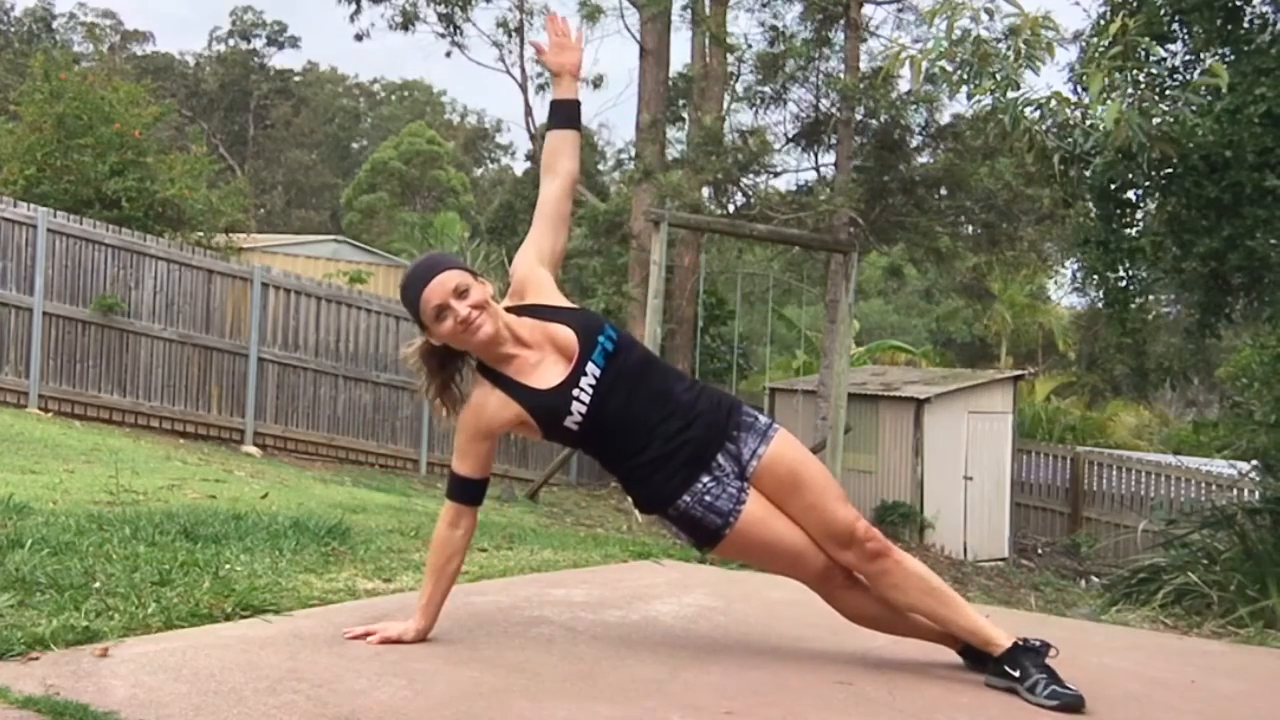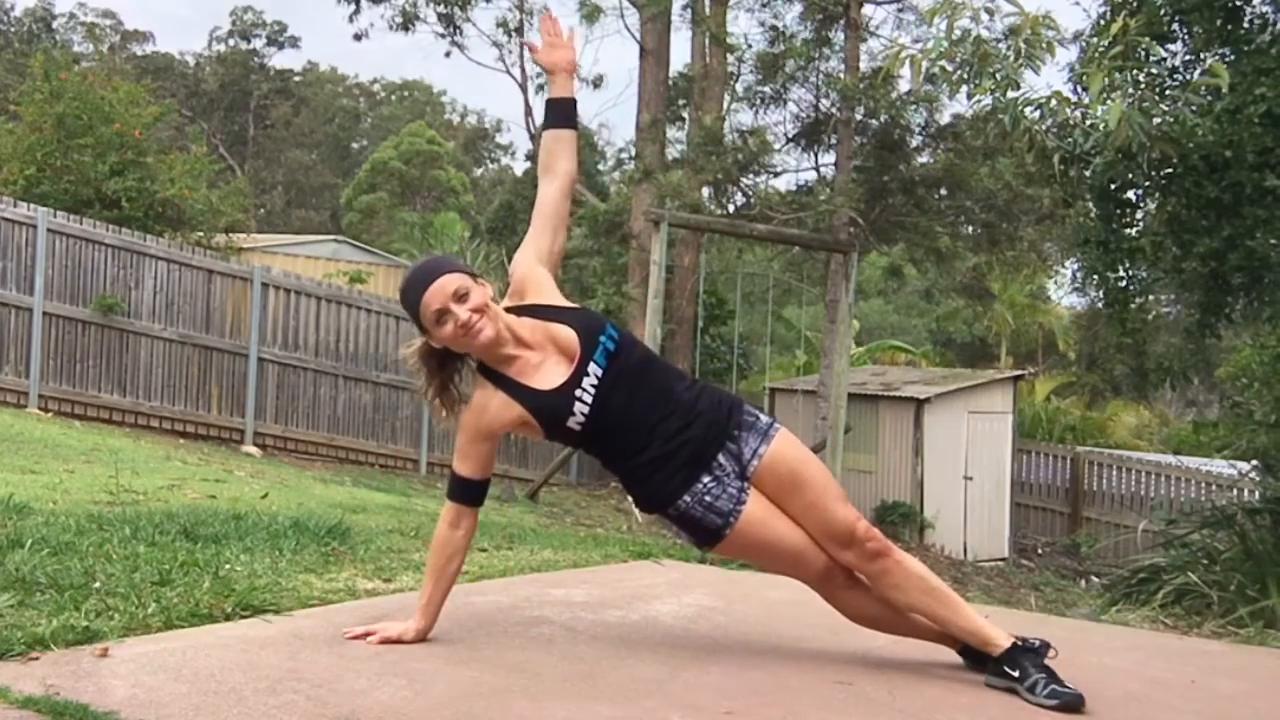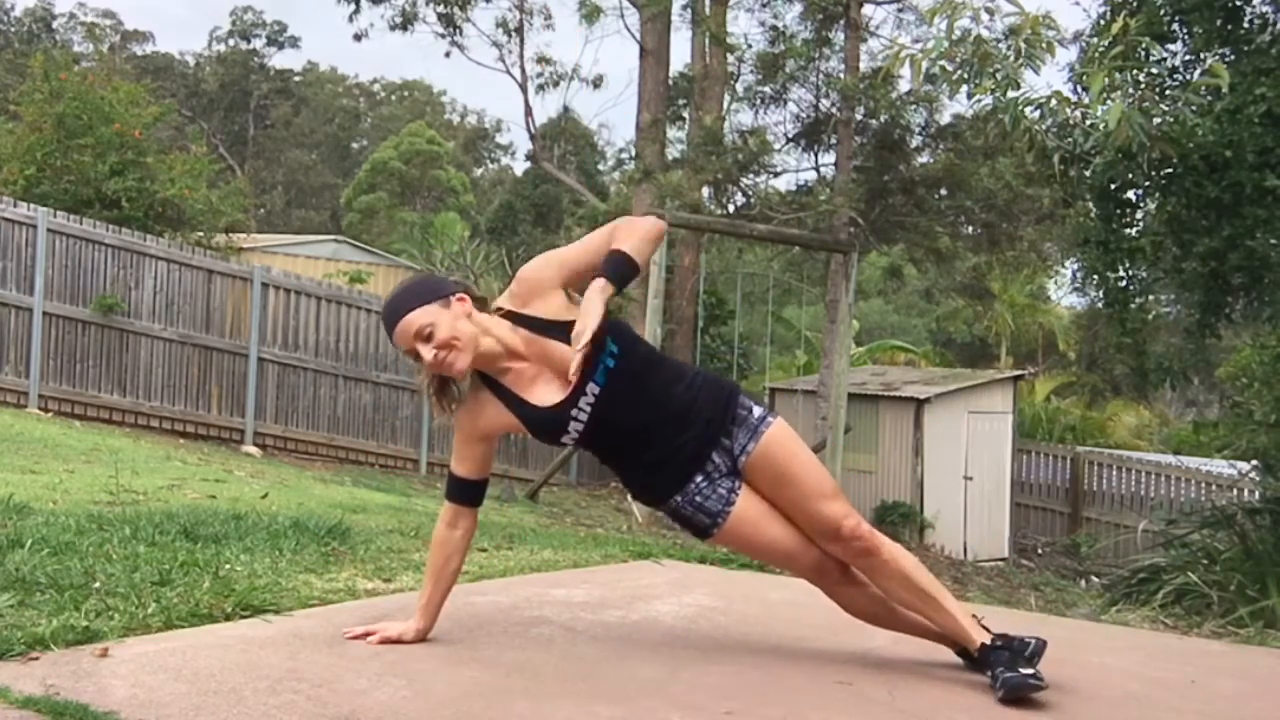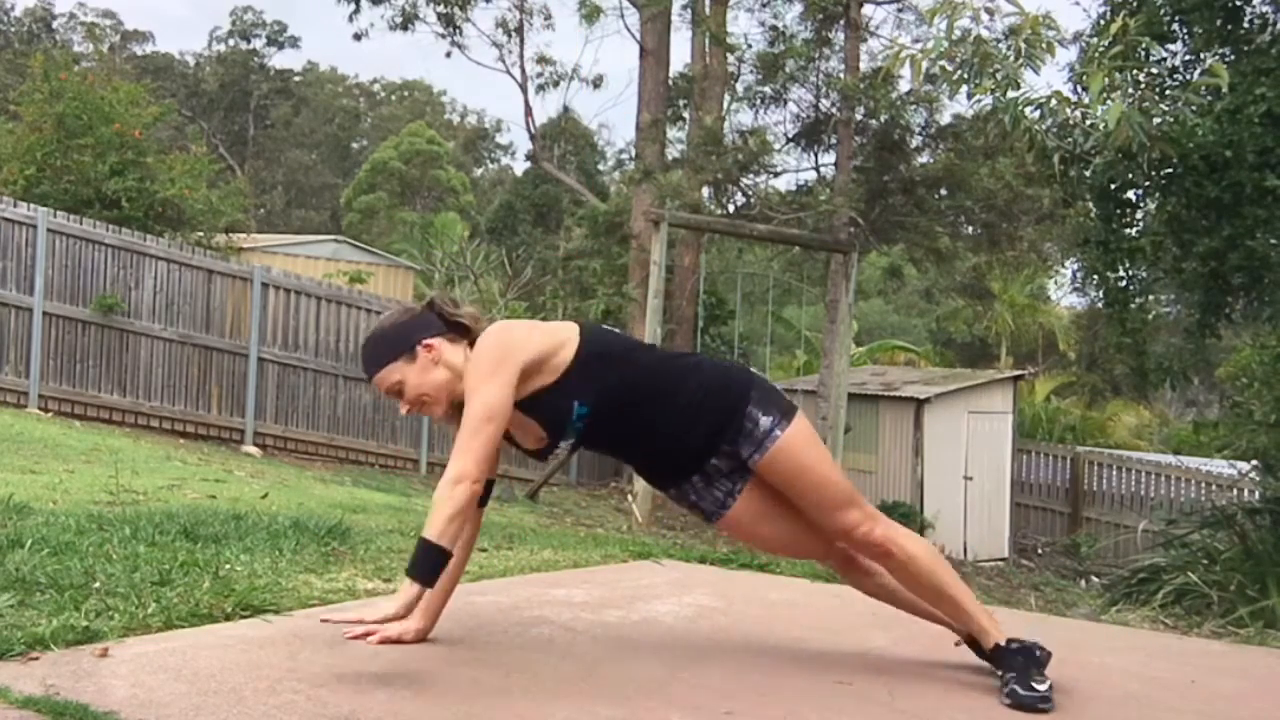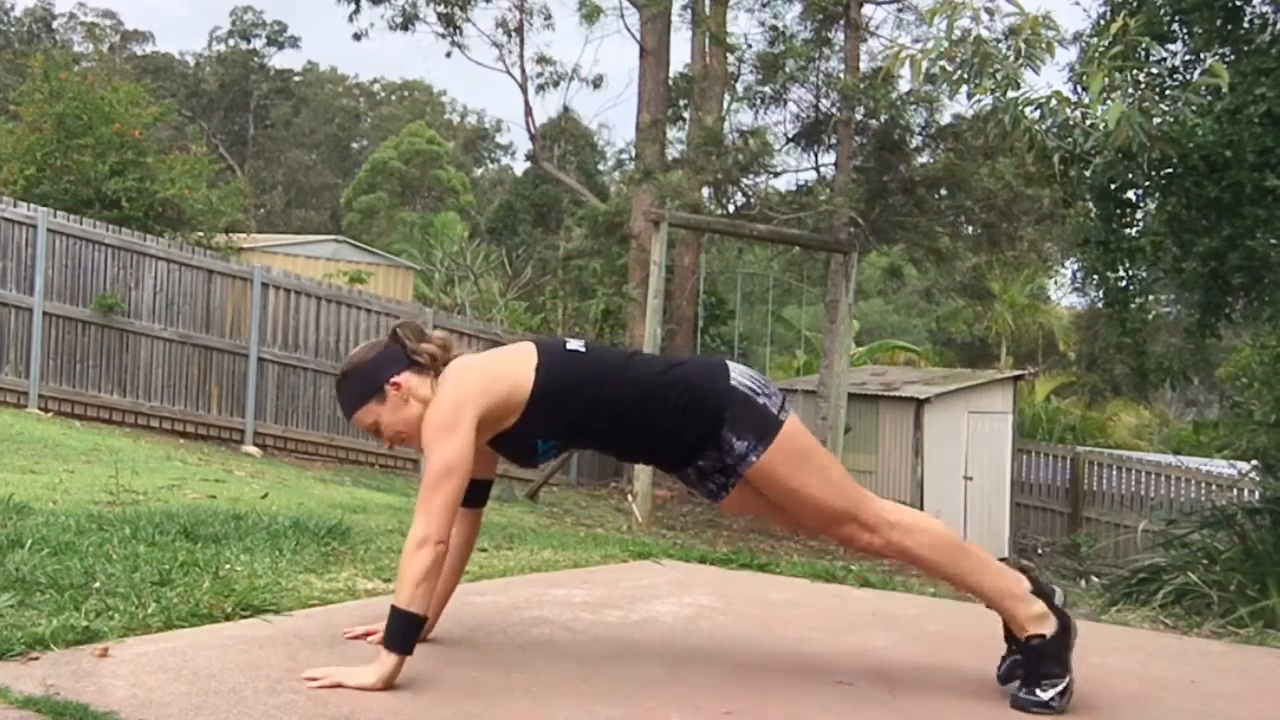
dt=0.3s
person 1, frame 1
left shoulder: (528, 285)
right shoulder: (488, 409)
left elbow: (558, 183)
right elbow: (458, 516)
left wrist: (567, 83)
right wrist: (420, 621)
left hip: (727, 425)
right hip: (684, 485)
left knee: (859, 543)
right knee: (830, 575)
left ankle: (1004, 649)
right ankle: (984, 650)
person 1, frame 2
left shoulder: (528, 286)
right shoulder: (489, 410)
left elbow: (556, 183)
right elbow: (460, 517)
left wrist: (561, 79)
right wrist: (420, 621)
left hip: (727, 426)
right hip: (685, 487)
left knee: (860, 544)
right knee: (833, 577)
left ankle: (1002, 649)
right ankle: (982, 649)
person 1, frame 3
left shoulder: (537, 287)
right shoulder: (481, 409)
left elbow: (643, 229)
right elbow: (457, 512)
left wrist: (594, 296)
right wrist: (420, 620)
left hip: (724, 414)
right hip: (679, 482)
left knee: (849, 534)
right knee: (830, 569)
left ankle: (985, 643)
right ankle: (973, 643)
person 1, frame 4
left shoulder: (500, 345)
right shoulder: (477, 413)
left elbow: (462, 489)
right elbow: (469, 500)
left wrist: (410, 590)
right wrist: (423, 620)
left hip: (731, 408)
right hip: (687, 470)
left knee: (860, 528)
right knee: (837, 555)
left ankle: (1001, 641)
right ankle: (983, 640)
person 1, frame 5
left shoulder: (456, 395)
right shoulder: (473, 413)
left elbow: (428, 537)
right elbow: (461, 524)
right wrist: (419, 621)
left hip: (717, 403)
right hip: (696, 444)
left knee: (863, 519)
right knee: (851, 529)
left ankle: (1036, 617)
right ankle: (1012, 596)
